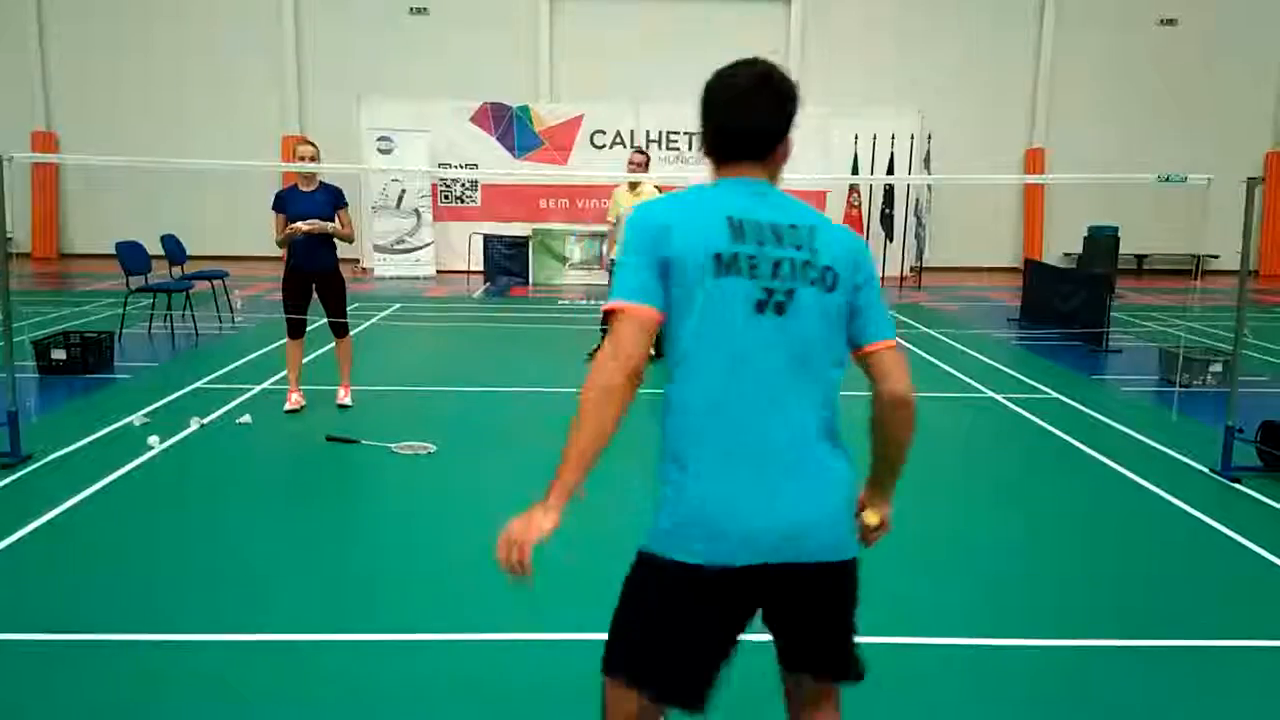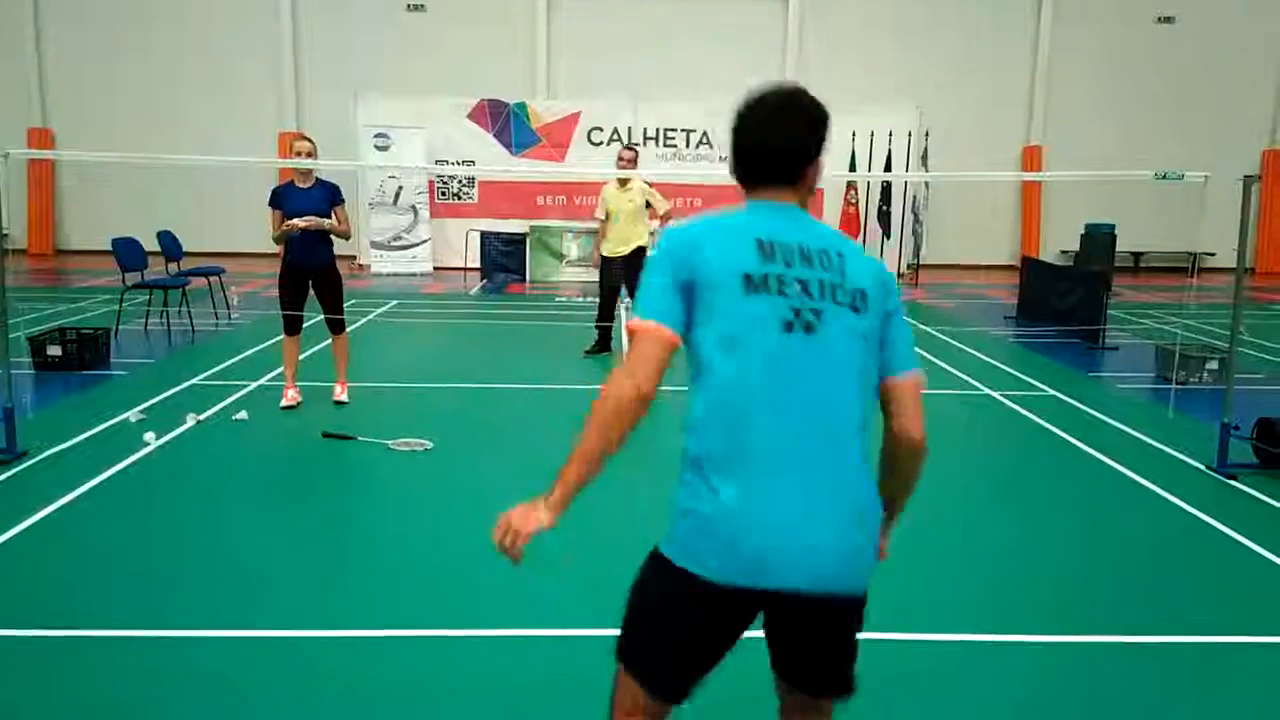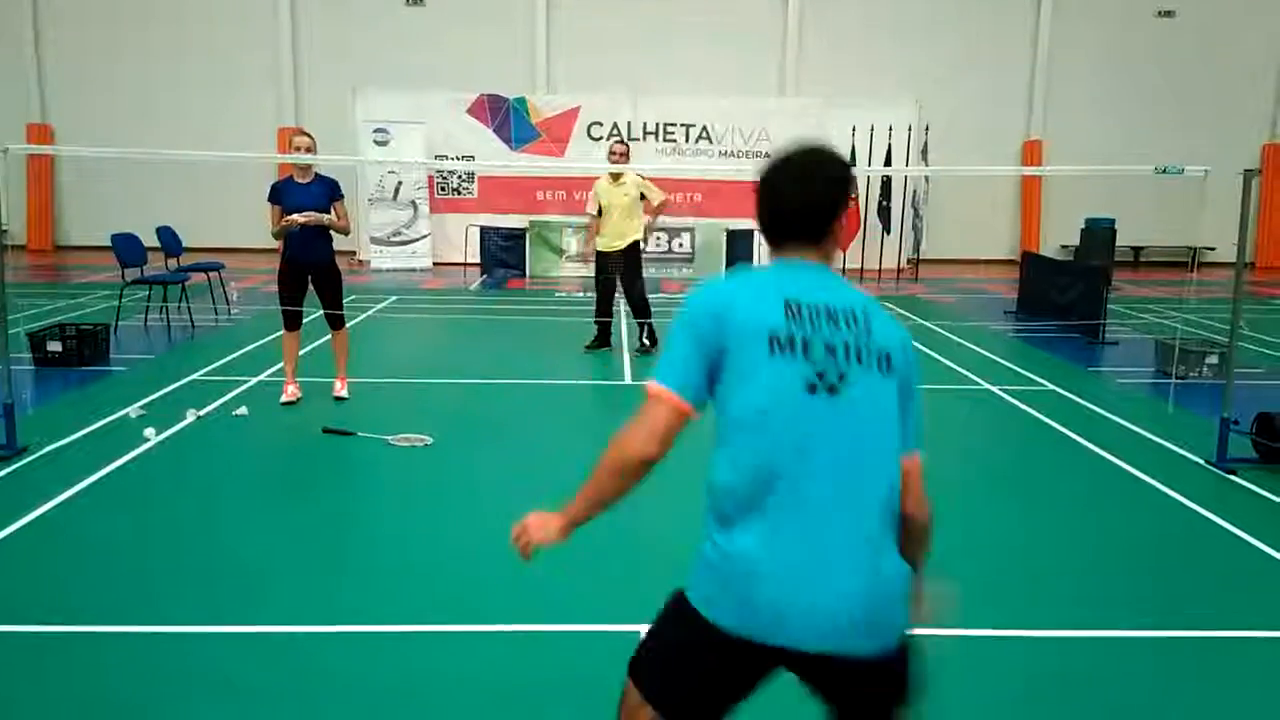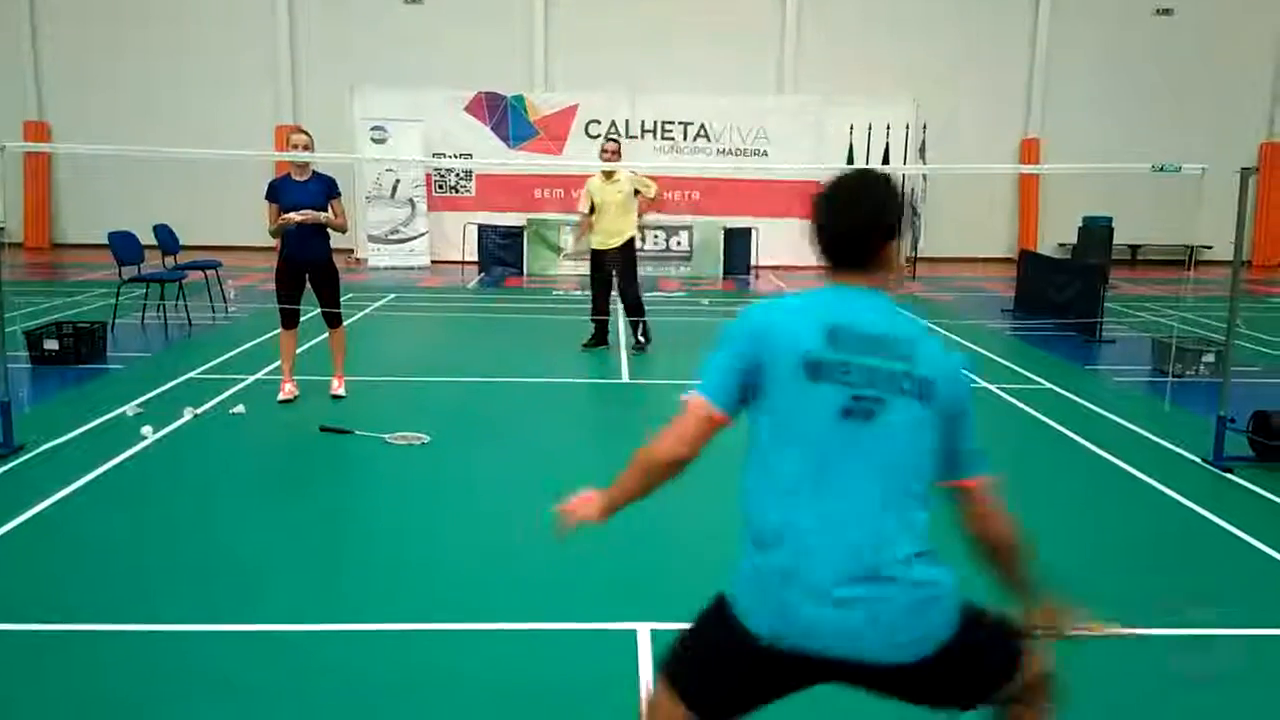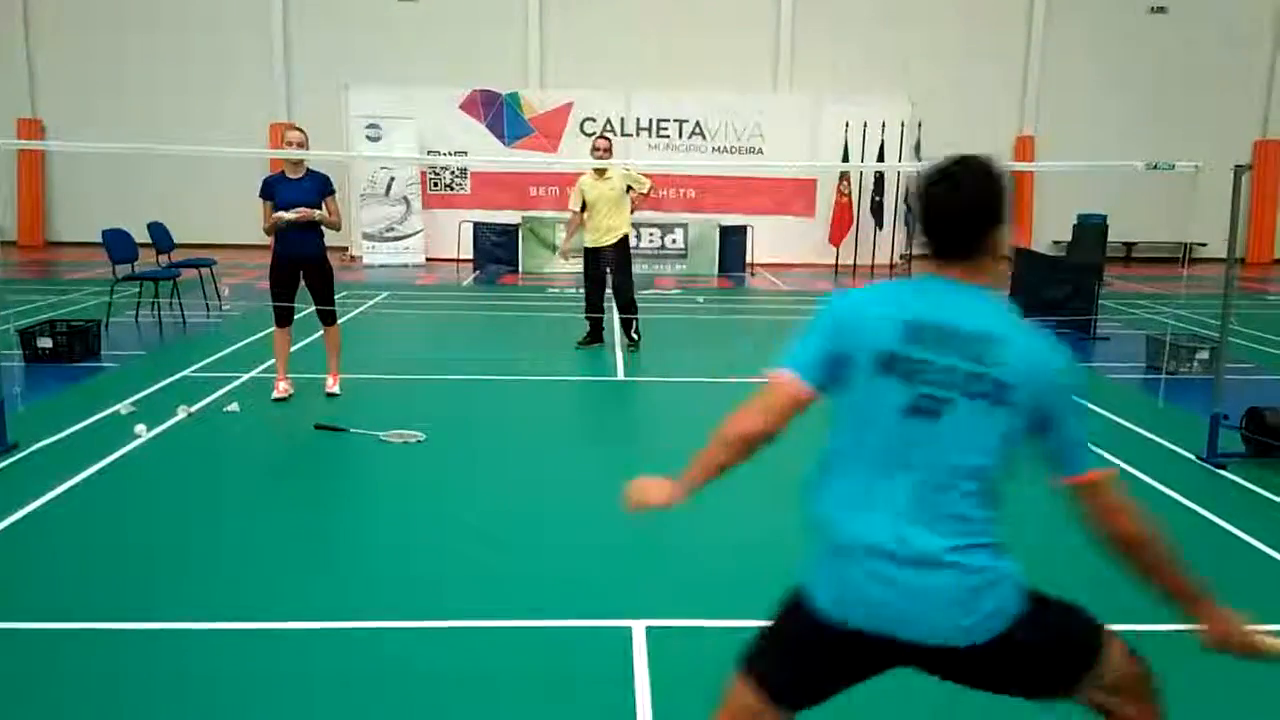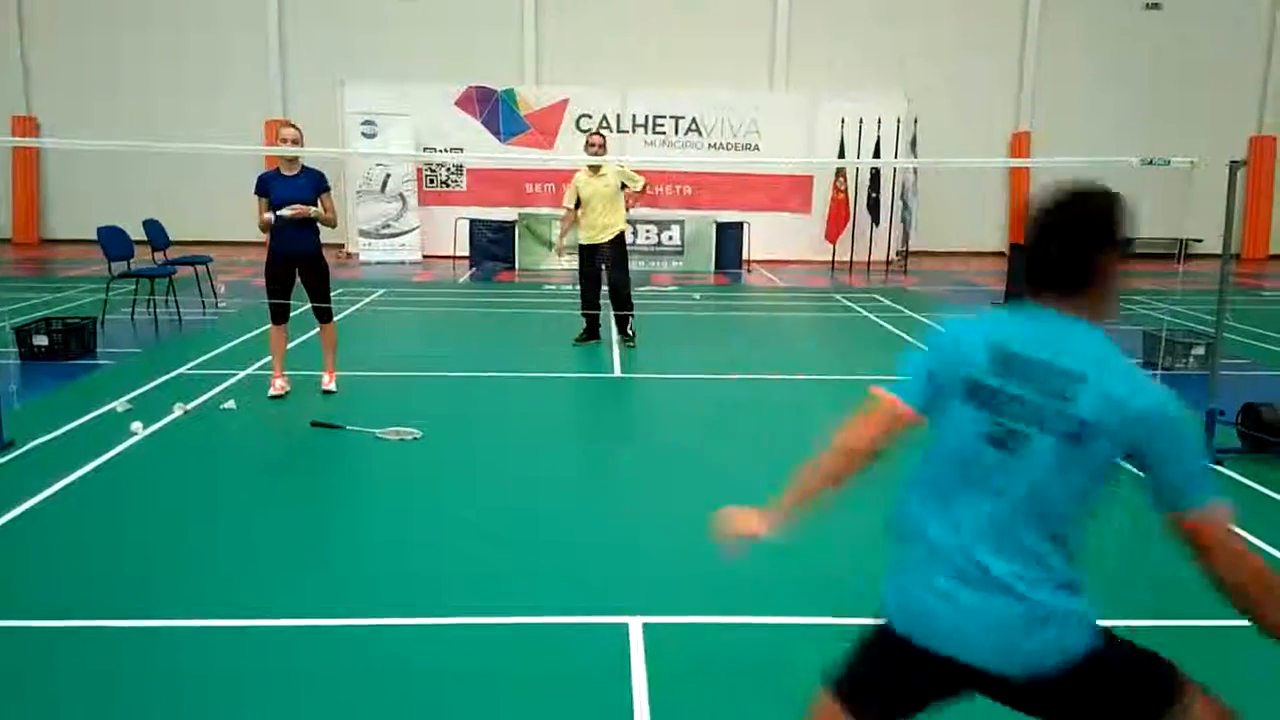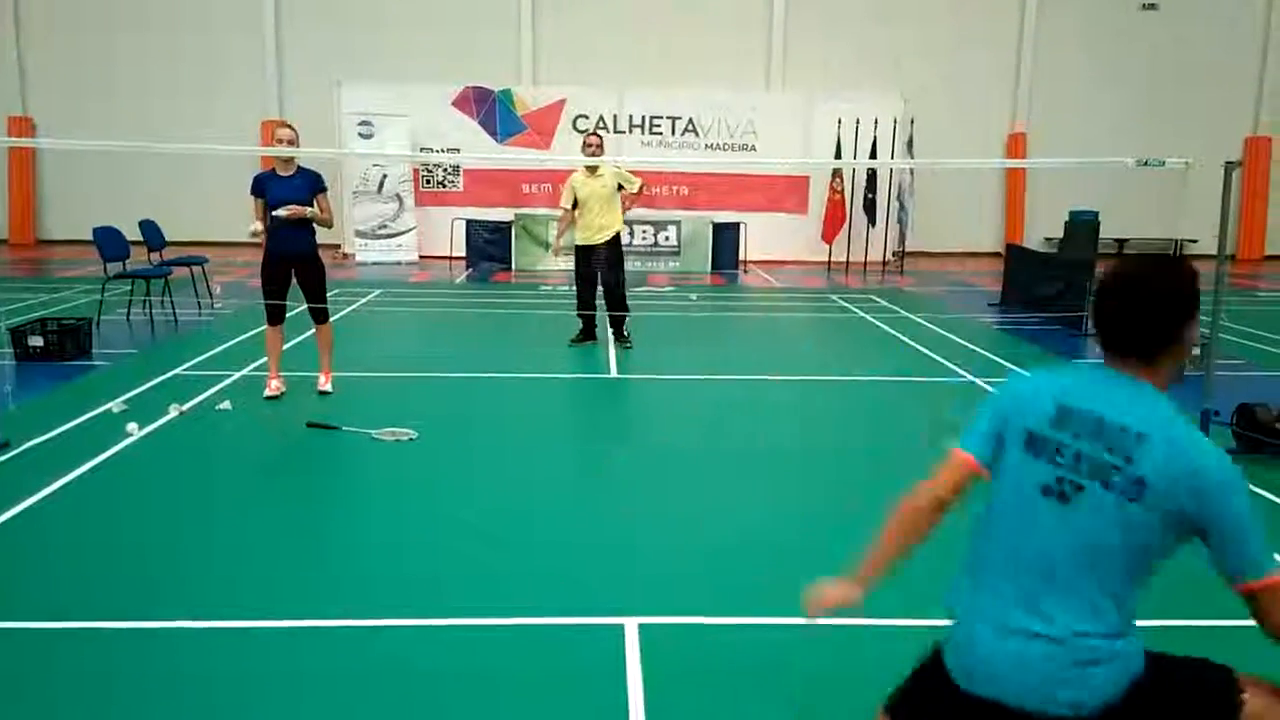
dt=0.1s
person 1, frame 1
left shoulder: (661, 222)
right shoulder: (840, 243)
left elbow: (621, 365)
right elbow: (898, 395)
left wrist: (551, 505)
right wrist: (879, 491)
left hip: (703, 527)
right hip: (821, 528)
person 1, frame 2
left shoulder: (689, 246)
right shoulder: (869, 273)
left elbow: (635, 386)
right elbow: (910, 432)
left wrist: (551, 503)
right wrist: (881, 520)
left hip: (719, 542)
right hip: (838, 550)
person 1, frame 3
left shoulder: (717, 305)
right shoulder: (891, 334)
left elbow: (644, 445)
right elbow: (913, 507)
left wrist: (564, 520)
right wrist: (905, 589)
left hip: (739, 599)
right hip: (867, 611)
person 1, frame 4
left shoulder: (761, 324)
right shoulder: (938, 362)
left elbow: (674, 447)
right elbow: (988, 522)
left wrist: (603, 504)
right wrist: (1034, 601)
left hip: (780, 608)
right hip: (909, 617)
person 1, frame 5
left shoulder: (855, 310)
right shoulder: (1042, 360)
left elbow: (756, 423)
right elbow: (1110, 517)
left wrist: (678, 487)
right wrist: (1204, 611)
left hip: (844, 596)
right hip: (970, 605)
person 1, frame 6
left shoulder: (960, 339)
right shoulder: (1144, 403)
left elbow: (862, 440)
right elbow: (1222, 553)
left wrist: (773, 515)
left hip: (923, 616)
right hip: (1038, 639)
person 1, frame 7
left shoulder: (1022, 395)
right shoulder: (1200, 462)
left elbow: (934, 495)
left wrist: (856, 583)
left hip: (979, 662)
right hip: (1095, 680)
person 2, frame 1
left shoulder: (333, 193)
right shoulder: (284, 196)
left elbow: (350, 235)
right elbow: (279, 241)
left wrist: (327, 227)
right wrist: (289, 234)
left hip: (328, 270)
right hip: (296, 272)
left knee: (340, 329)
right knee: (294, 331)
left ankle: (344, 387)
right ankle: (294, 391)
person 2, frame 2
left shoulder: (330, 190)
right shoulder: (280, 193)
left elbow: (346, 232)
right elbow: (276, 237)
left wrist: (324, 224)
right wrist: (286, 230)
left hip: (324, 267)
right hip: (293, 268)
left knee: (336, 325)
right knee: (291, 328)
left ankle: (341, 383)
right ankle: (290, 387)
person 2, frame 3
left shoulder: (329, 185)
right shoulder: (279, 188)
left elbow: (346, 228)
right elbow: (275, 233)
left wrist: (323, 219)
right wrist: (286, 225)
left hip: (324, 263)
right hip: (292, 264)
left knee: (336, 321)
right knee: (291, 323)
left ankle: (341, 379)
right ankle: (290, 383)
person 2, frame 4
left shoulder: (327, 183)
right shoulder: (277, 186)
left elbow: (343, 225)
right elbow: (273, 231)
left wrist: (320, 217)
right wrist: (282, 224)
left hip: (321, 261)
right hip: (289, 262)
left knee: (333, 319)
right knee: (288, 321)
left ankle: (338, 377)
right ankle: (287, 381)
person 2, frame 5
left shoulder: (321, 180)
right shoulder: (271, 183)
left elbow: (337, 224)
right elbow: (268, 229)
left wrist: (315, 215)
right wrist: (275, 222)
left hip: (315, 258)
right hip: (283, 260)
left knee: (328, 317)
right knee: (282, 320)
left ankle: (333, 376)
right ankle: (282, 380)
person 2, frame 6
left shoulder: (316, 177)
right shoulder: (266, 180)
left elbow: (332, 220)
right elbow: (263, 226)
left wrist: (310, 211)
right wrist: (266, 220)
left hip: (311, 255)
right hip: (279, 257)
left knee: (324, 314)
right knee: (278, 317)
left ankle: (329, 373)
right ankle: (278, 377)
person 2, frame 7
left shoulder: (312, 178)
right shoulder: (262, 180)
left elbow: (329, 221)
right elbow: (261, 223)
left wrist: (307, 212)
right wrist: (257, 228)
left hip: (307, 255)
right hip: (275, 257)
left knee: (320, 315)
right knee: (274, 318)
left ankle: (325, 373)
right ankle: (274, 378)
person 3, frame 1
left shoulder: (652, 192)
right shoulder: (618, 192)
right elbow: (613, 226)
right wrist: (608, 254)
right hip: (619, 258)
right ankle: (605, 344)
person 3, frame 2
left shoulder: (642, 188)
right shoulder: (607, 190)
left elbow: (665, 211)
right elbow: (603, 223)
right wrist: (596, 250)
left hip: (634, 253)
right hip: (609, 253)
right knee: (606, 301)
right ankle: (603, 342)
person 3, frame 3
left shoulder: (636, 182)
right shoulder: (599, 185)
left elbow: (661, 200)
right elbow: (594, 218)
left wrist: (650, 220)
right wrist: (588, 244)
left hip: (629, 246)
right hip: (604, 248)
left knee: (635, 295)
right knee: (603, 295)
left ankle: (648, 338)
right ankle: (603, 337)
person 3, frame 4
left shoulder: (630, 178)
right shoulder: (591, 183)
left elbow: (653, 190)
right elbow: (585, 216)
left wrist: (641, 211)
left hip: (624, 244)
right hip: (599, 246)
left knee: (630, 293)
right knee: (599, 294)
left ankle: (642, 335)
right ankle: (600, 336)
person 3, frame 5
left shoulder: (623, 175)
right shoulder: (583, 182)
left elbow: (647, 185)
right elbow: (576, 214)
left wrist: (636, 202)
right wrist: (566, 240)
left hip: (618, 242)
right hip: (592, 244)
left knee: (623, 290)
right knee: (592, 292)
left ankle: (632, 333)
right ankle: (594, 333)
person 3, frame 6
left shoulder: (617, 172)
right shoulder: (578, 179)
left elbow: (640, 183)
right elbow: (570, 211)
left wrist: (631, 203)
right wrist: (561, 238)
left hip: (614, 239)
right hip: (587, 241)
left knee: (619, 287)
right knee: (588, 289)
left ankle: (627, 330)
right ankle: (591, 330)
person 3, frame 7
left shoulder: (614, 173)
right shoulder: (574, 179)
left elbow: (637, 184)
right elbow: (568, 212)
left wrist: (627, 204)
right wrist: (558, 238)
left hip: (610, 240)
right hip: (583, 242)
left knee: (614, 288)
right knee: (584, 290)
left ankle: (620, 331)
right ankle: (587, 331)
